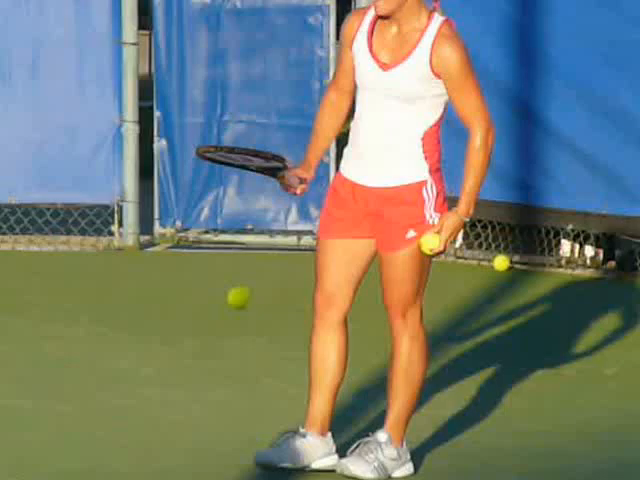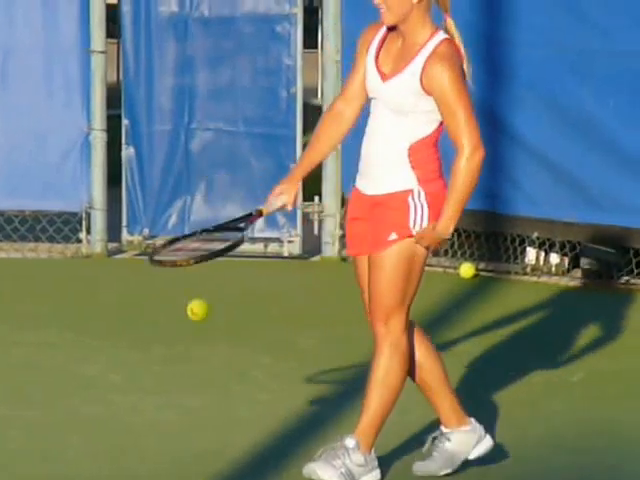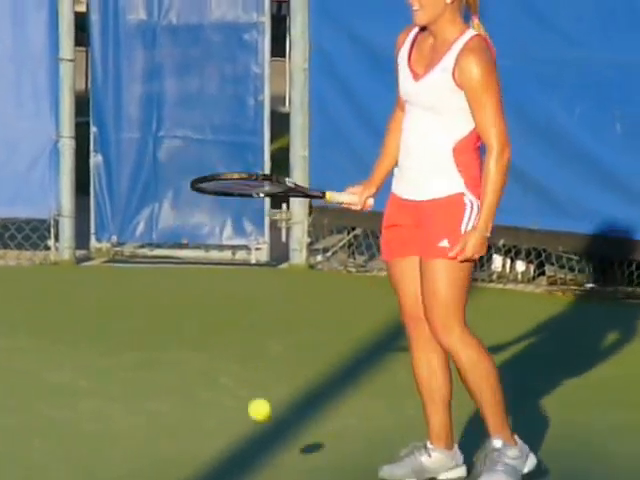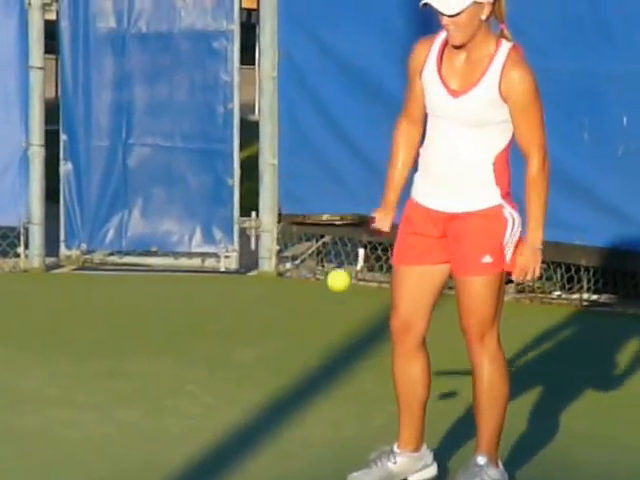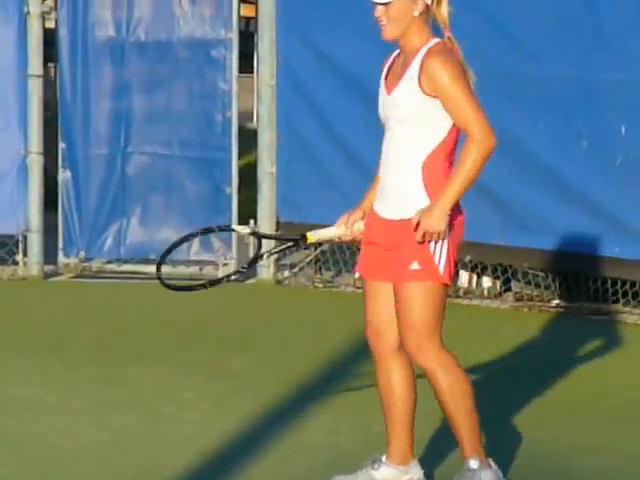
dt=0.7s
person 1, frame 1
left shoulder: (444, 45)
left elbow: (481, 130)
left wrist: (464, 208)
right wrist: (310, 162)
left hip: (410, 194)
right hip: (353, 186)
left knee: (402, 317)
right knee: (327, 305)
right ankle: (316, 437)
person 1, frame 2
left shoulder: (440, 62)
right shoulder: (373, 38)
left elbow: (471, 150)
right elbow: (343, 110)
left wrist: (445, 225)
right wrist: (296, 176)
left hip: (410, 201)
right hip: (368, 197)
left knee: (387, 325)
right knee: (389, 323)
right ankle: (461, 430)
person 1, frame 3
left shoulder: (471, 57)
right shoulder: (408, 41)
left elbow: (498, 145)
left wrist: (483, 223)
right wrist: (374, 181)
left hip: (452, 204)
right hip: (405, 202)
left knee: (449, 330)
right knee: (417, 327)
person 1, frame 4
left shoulder: (512, 71)
right shoulder: (425, 52)
left elbow: (536, 159)
left wrist: (534, 239)
right wrist: (389, 200)
left hip: (483, 217)
right hip: (425, 212)
left knee: (480, 341)
right knee: (404, 329)
person 1, frame 5
left shoulder: (436, 61)
right shoulder: (394, 64)
left elbow: (482, 137)
left wrist: (442, 204)
right wrist: (365, 208)
left hip: (425, 225)
right hip: (389, 222)
left knee: (422, 347)
right knee: (381, 342)
